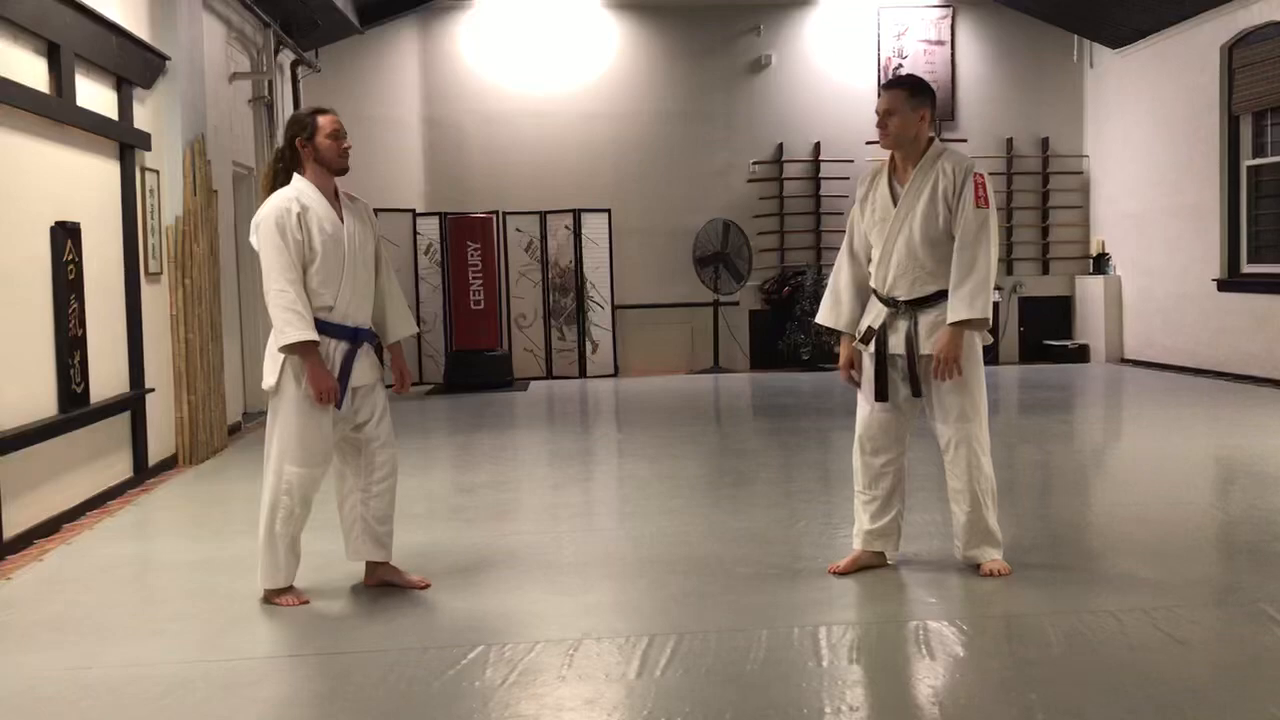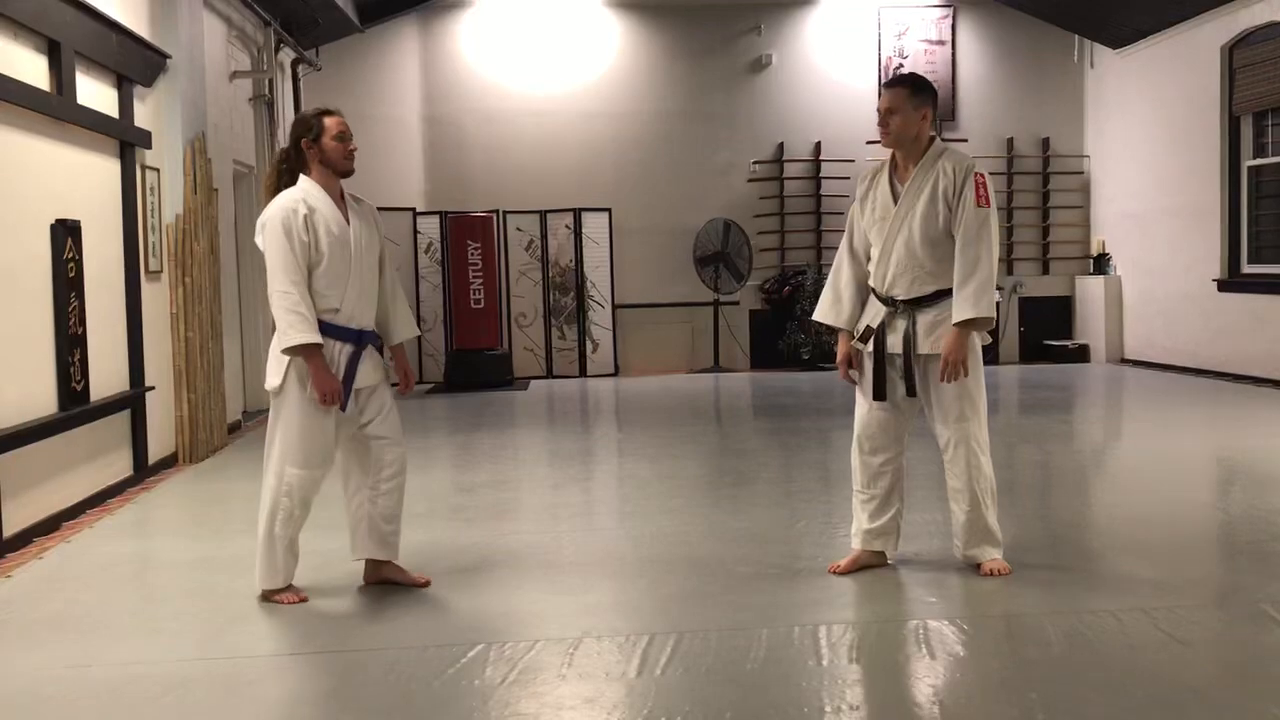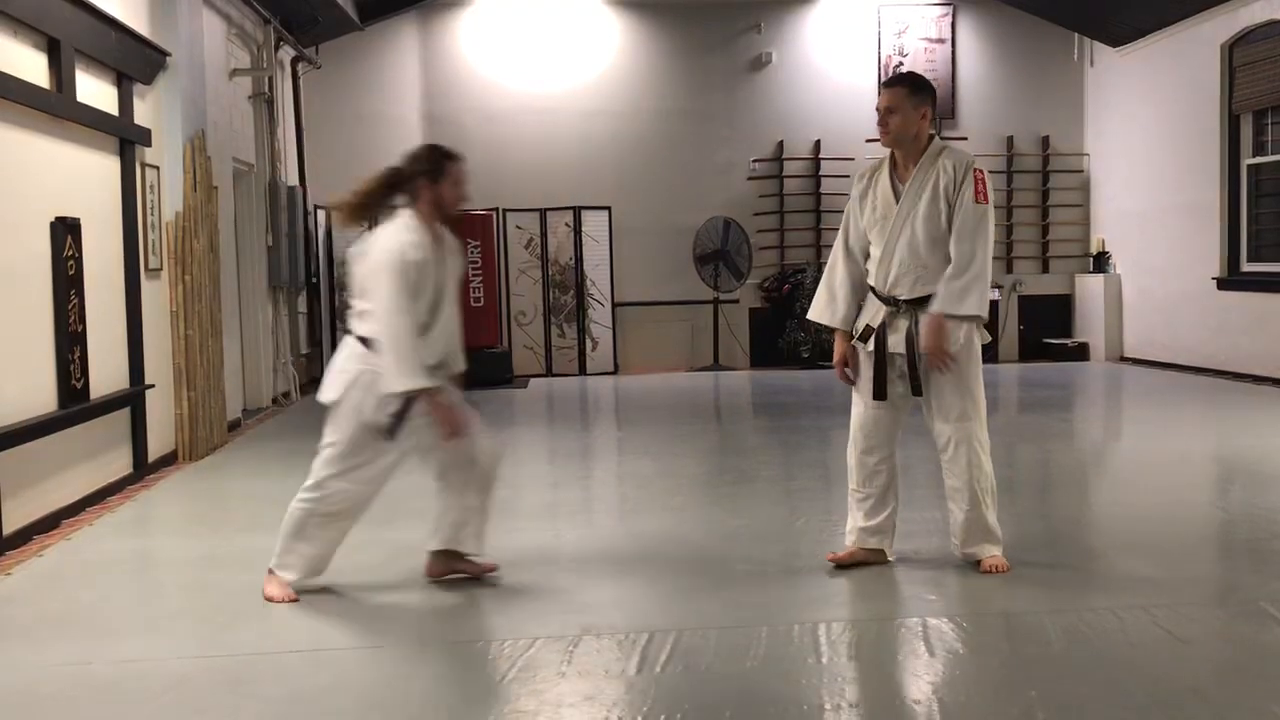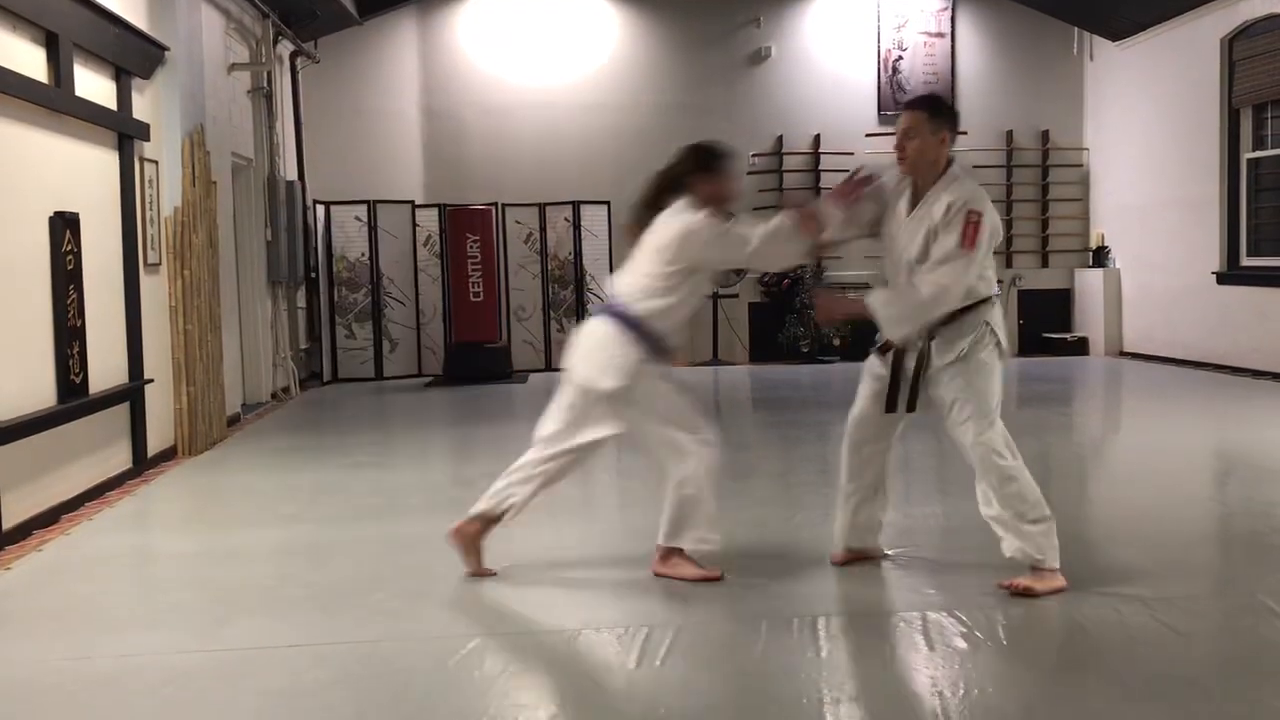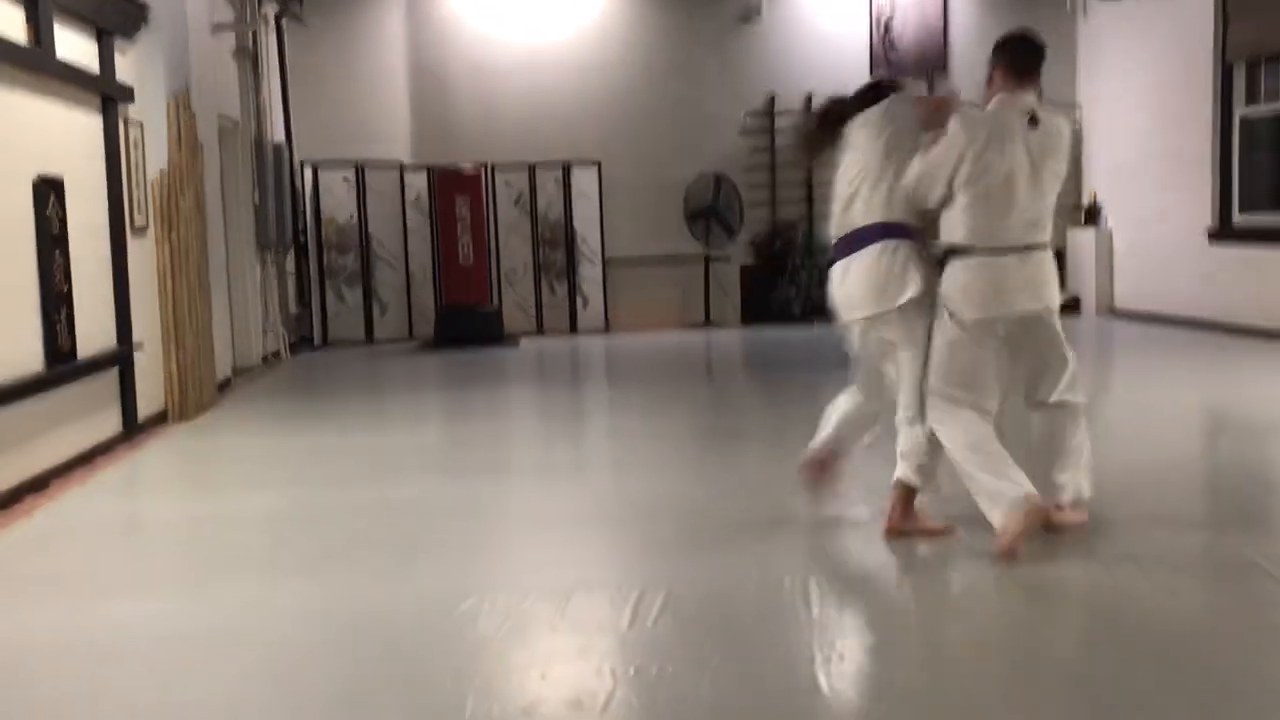
dt=0.4s
person 1, frame 1
left shoulder: (960, 174)
right shoulder: (872, 183)
left elbow: (974, 256)
right elbow: (855, 260)
left wrist: (956, 329)
right wrist: (848, 334)
left hip: (942, 325)
right hip: (882, 325)
left knee: (963, 439)
right knee: (874, 438)
left ankle: (983, 548)
right ankle: (873, 543)
person 1, frame 2
left shoulder: (960, 173)
right shoulder: (872, 182)
left elbow: (975, 256)
right elbow: (853, 258)
left wrist: (961, 330)
right wrist: (845, 332)
left hip: (940, 324)
right hip: (882, 325)
left knee: (962, 439)
right knee: (873, 438)
left ankle: (983, 547)
right ankle: (872, 543)
person 1, frame 3
left shoulder: (961, 171)
right shoulder: (869, 180)
left elbow: (971, 256)
right elbow: (849, 257)
left wrist: (942, 322)
right wrist: (842, 332)
left hip: (940, 322)
right hip: (880, 323)
left knee: (962, 436)
right knee: (869, 435)
left ankle: (982, 543)
right ankle: (869, 539)
person 1, frame 4
left shoulder: (967, 205)
right shoulder: (893, 187)
left elbow: (938, 286)
right elbow: (852, 218)
left wrist: (861, 308)
right wrist: (845, 201)
left hip: (964, 336)
right hip: (906, 332)
left knee: (983, 442)
right knee: (864, 430)
left ankle: (1042, 562)
right ankle: (859, 540)
person 1, frame 5
left shoulder: (970, 127)
right shoulder: (1057, 130)
left elbow: (924, 190)
left wrist: (936, 143)
left hip: (976, 284)
right hip: (1034, 276)
left knee: (954, 406)
right knee: (1058, 393)
left ankle: (1015, 504)
right ankle: (1066, 501)
person 2, frame 1
left shoulder: (358, 210)
right shoulder: (283, 209)
left elbow: (381, 282)
right elbow: (283, 293)
left wrist: (395, 349)
right wrist: (313, 363)
left hip: (358, 355)
right hip: (307, 357)
left knee: (375, 459)
right knee: (296, 472)
left ankle: (377, 563)
right ankle: (277, 580)
person 2, frame 2
left shoulder: (363, 212)
right shoulder: (289, 210)
left elbow: (384, 285)
right elbow: (287, 295)
left wrist: (398, 350)
right wrist: (317, 365)
left hip: (361, 357)
right hip: (312, 357)
left knee: (384, 459)
right knee: (296, 472)
left ankle: (379, 561)
right ankle: (274, 579)
person 2, frame 3
left shoulder: (446, 244)
right shoulder: (392, 247)
right elbow: (393, 332)
left wrist: (450, 379)
right wrist: (435, 400)
left hip: (425, 379)
right hip: (373, 377)
left knee: (475, 459)
right knee: (335, 483)
left ankle: (448, 553)
right ankle: (284, 571)
person 2, frame 4
left shoulder: (685, 223)
right shoulder: (695, 228)
right elbow: (760, 247)
right wrist: (804, 225)
left hip: (609, 347)
right hip: (622, 354)
left knee: (557, 447)
right knee: (696, 447)
left ankle: (478, 521)
right ankle: (673, 552)
person 2, frame 5
left shoulder: (853, 147)
right shoulder: (881, 119)
left hip: (847, 275)
right hip: (887, 266)
left knee: (873, 388)
right knee: (922, 393)
left ankle: (819, 457)
right ankle: (902, 508)
